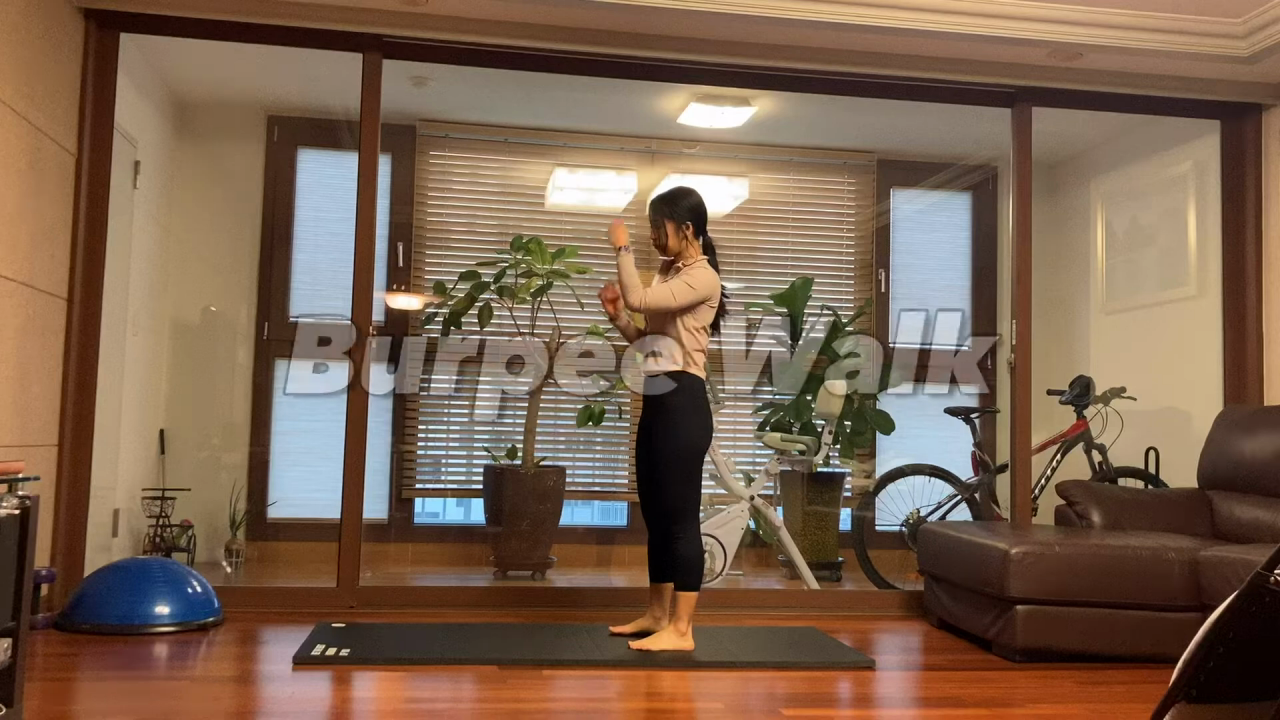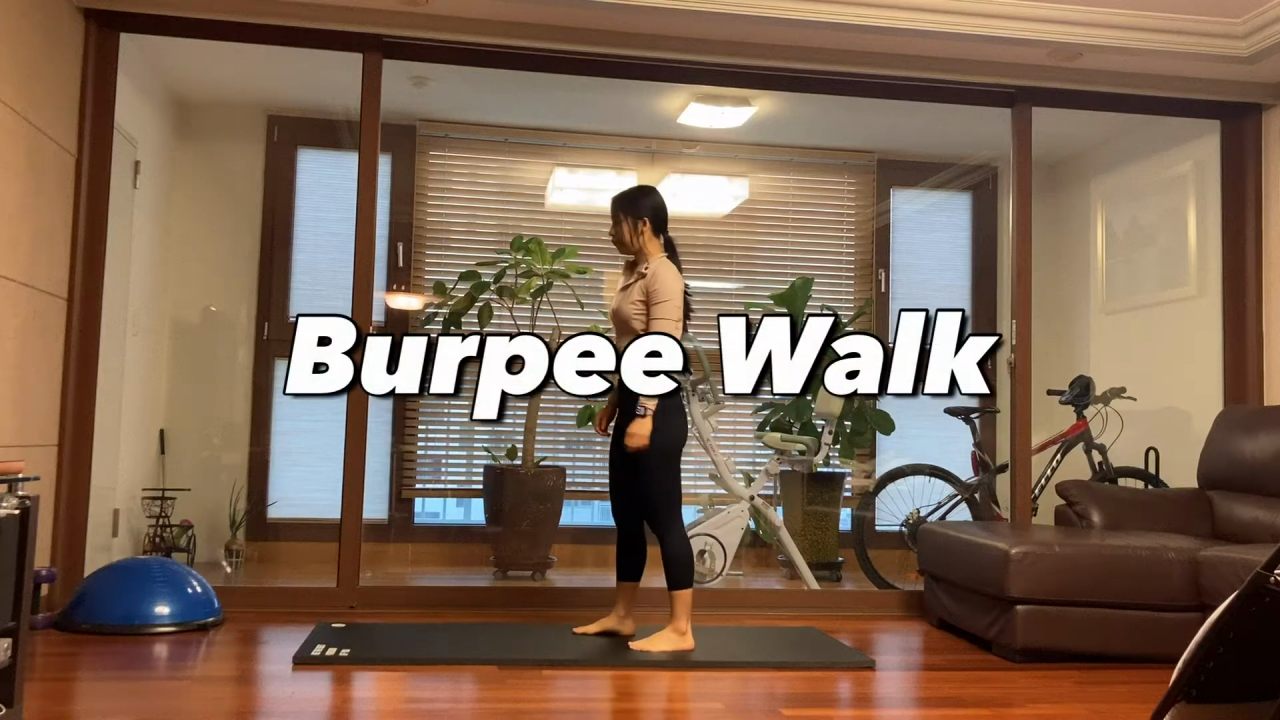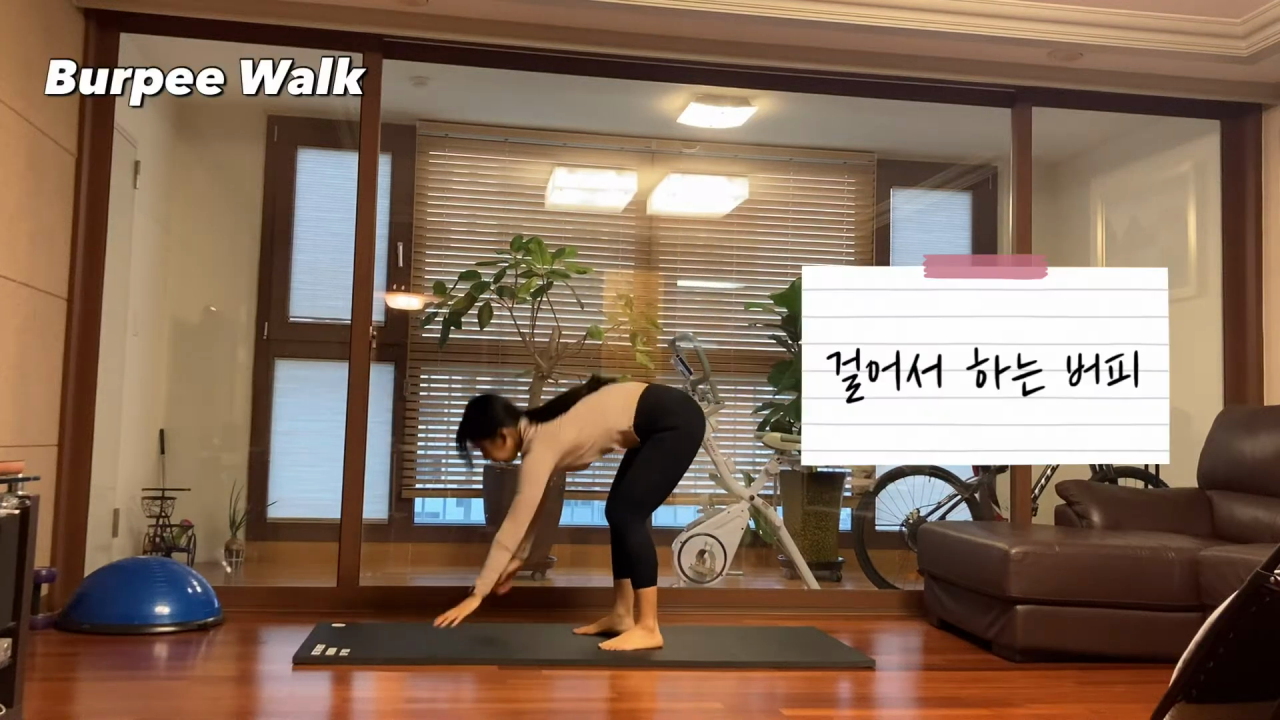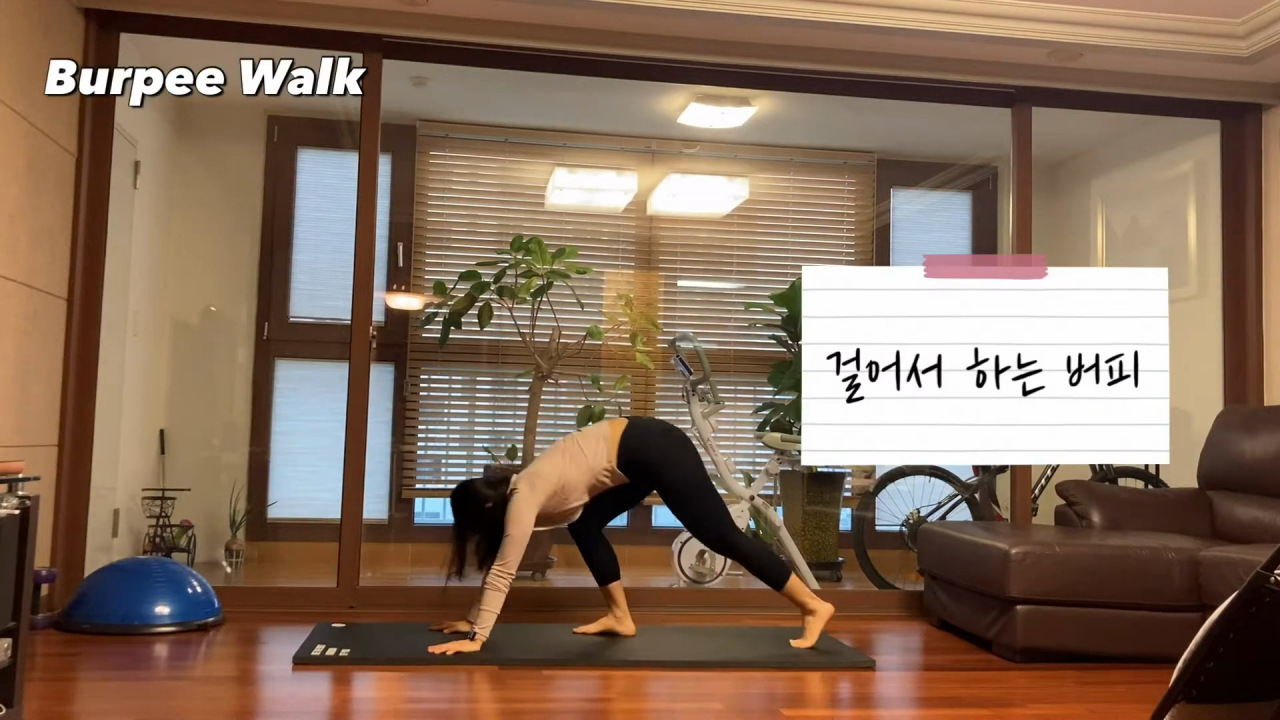
dt=1s
person 1, frame 1
left shoulder: (702, 278)
right shoulder: (670, 273)
left elbow: (639, 299)
left wrist: (622, 249)
right wrist: (616, 314)
left hip: (683, 404)
right hip: (657, 402)
left knee: (680, 517)
right knee: (656, 515)
left ankle: (681, 628)
right ankle: (657, 615)
person 1, frame 2
left shoulder: (663, 275)
right shoulder: (634, 274)
left wrist: (644, 415)
right wrist: (614, 405)
left hip: (654, 411)
right hip: (631, 405)
left knee: (663, 518)
right knee: (626, 515)
left ankle: (680, 629)
right ankle: (622, 616)
person 1, frame 3
left shoulder: (540, 444)
right shoulder: (534, 433)
left elbow: (514, 524)
right elbow: (534, 506)
left wrist: (476, 595)
right wrist: (517, 559)
left hip: (676, 421)
right hip: (658, 422)
left knee: (627, 514)
right knee: (619, 512)
left ankle: (648, 629)
right ankle: (623, 614)
person 1, frame 4
left shoulder: (522, 499)
right shoulder: (511, 495)
left elbow: (503, 572)
right elbow: (500, 567)
left wrist: (476, 637)
right wrist: (474, 621)
left hip: (654, 450)
right hip: (639, 450)
left knee: (723, 537)
right knee: (584, 525)
left ankle: (813, 607)
right ankle: (620, 616)
